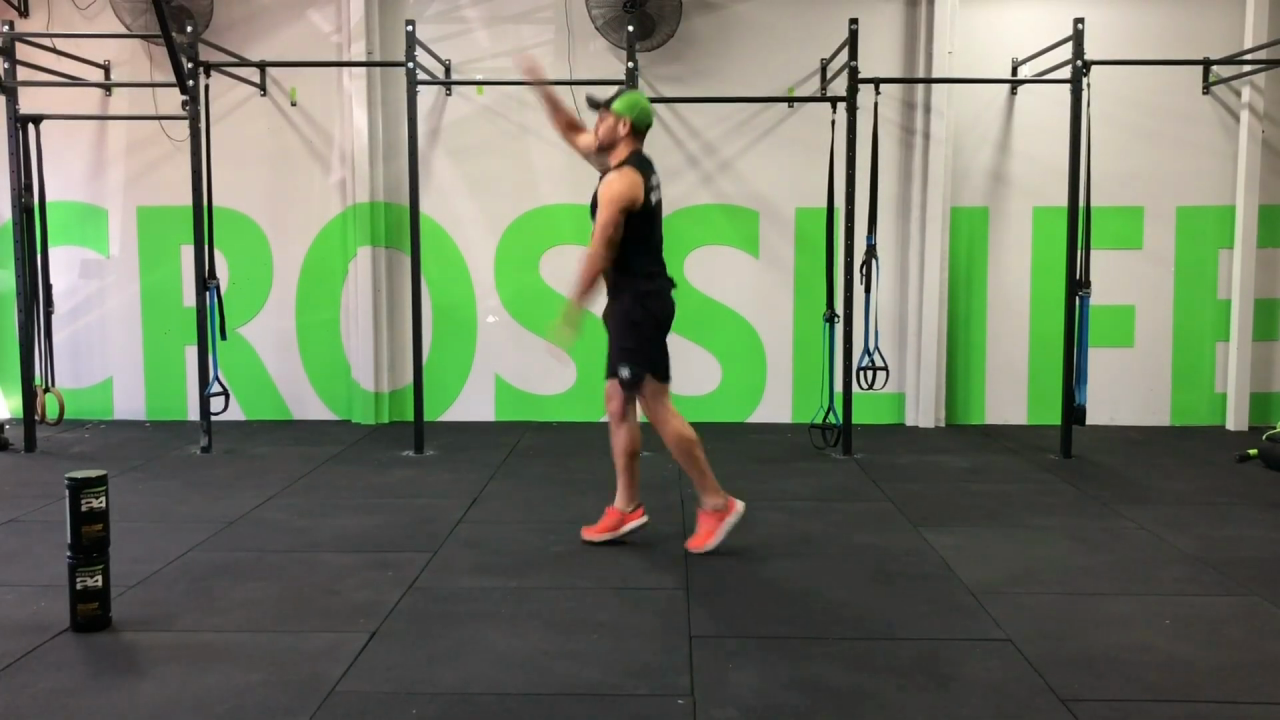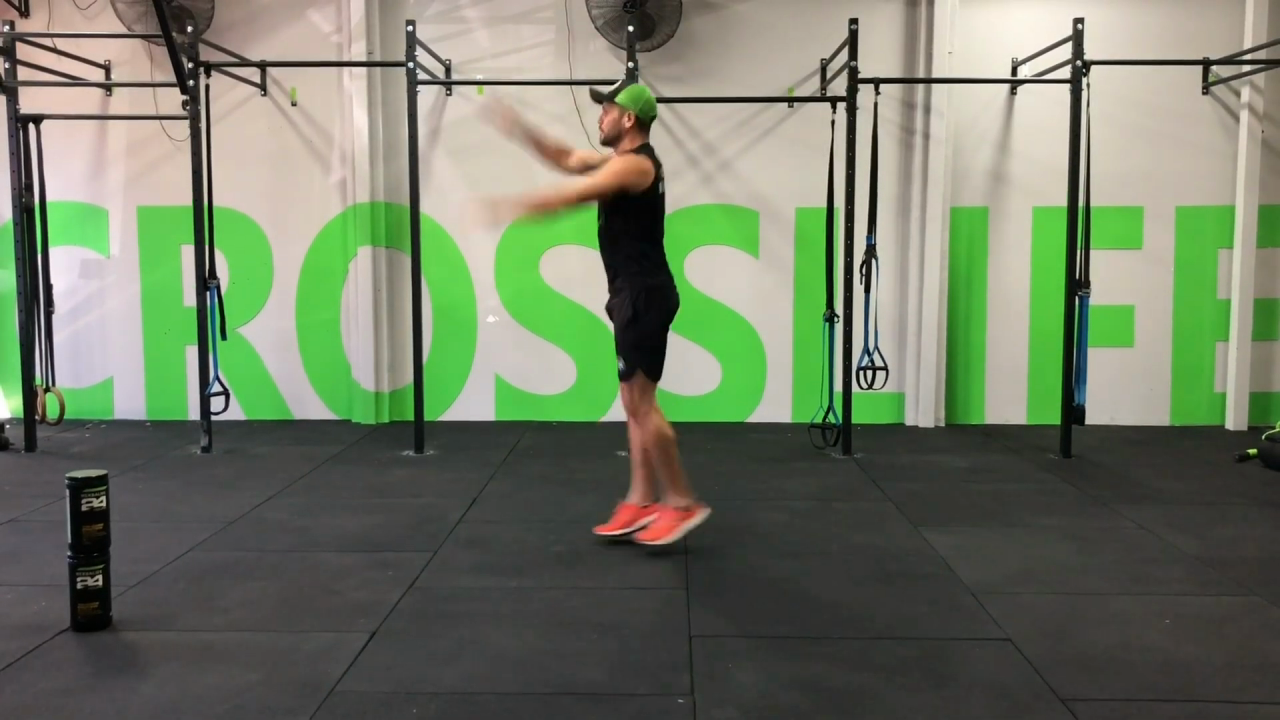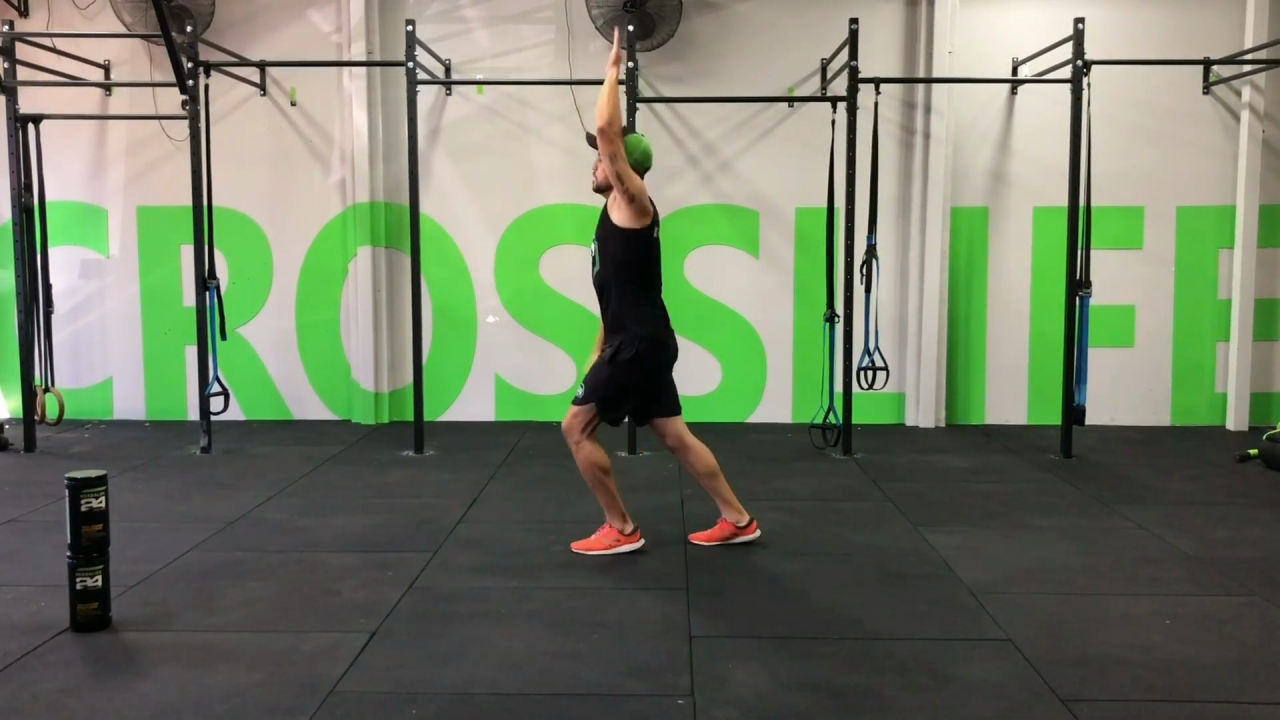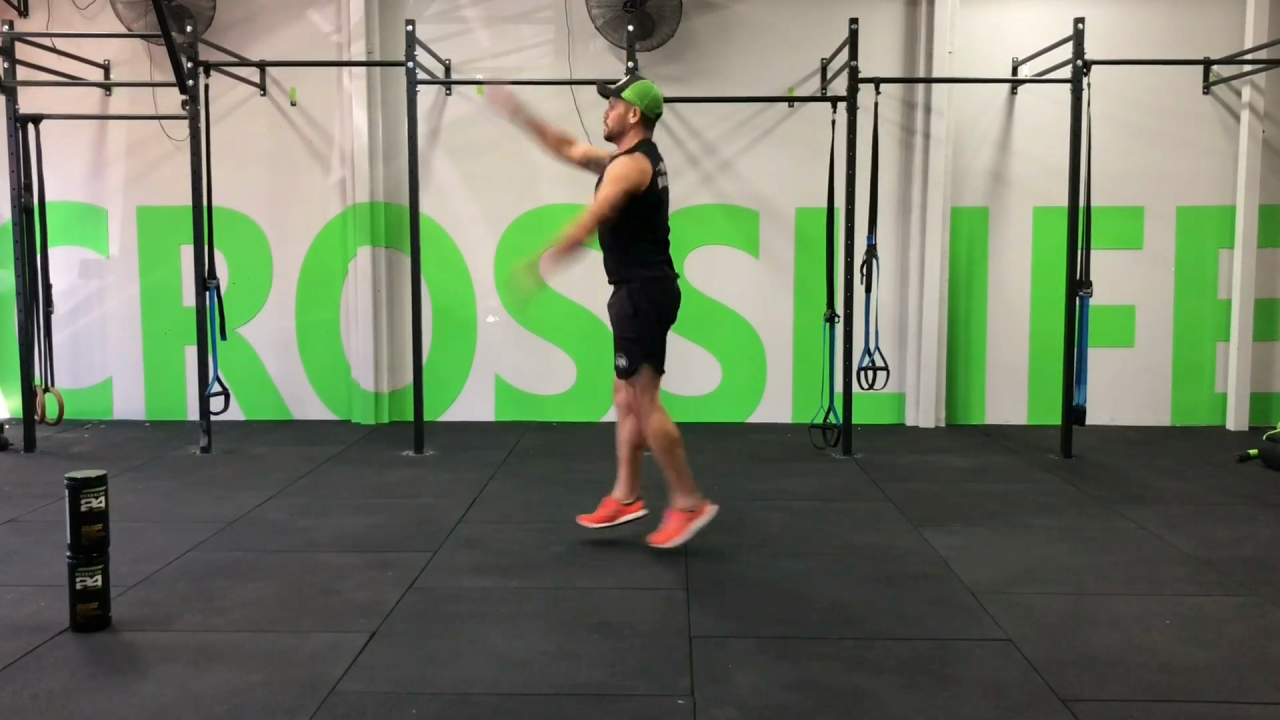
dt=0.3s
person 1, frame 1
left shoulder: (619, 181)
right shoulder: (630, 166)
left elbow: (598, 255)
right elbow: (572, 132)
left wrist: (571, 314)
right wrist: (541, 87)
left hip: (637, 305)
right hip: (636, 304)
left knee: (657, 411)
right knee: (618, 408)
left ankle: (716, 503)
right ankle: (625, 508)
person 1, frame 2
left shoulder: (635, 164)
right shoulder: (621, 163)
left elbow: (570, 196)
right elbow: (563, 162)
left wrist: (512, 206)
right wrist: (517, 126)
left hip: (644, 298)
right hip: (634, 297)
left knee: (639, 401)
right knee: (636, 402)
left ankle: (677, 504)
right ankle: (643, 500)
person 1, frame 3
left shoulder: (633, 204)
right shoulder: (619, 214)
left elbow: (604, 128)
left wrist: (612, 70)
right wrist: (599, 352)
left hip: (636, 343)
right hip: (640, 340)
left knee: (575, 429)
right knee: (675, 437)
left ankle: (621, 528)
right ankle: (736, 520)
person 1, frame 4
left shoulder: (630, 164)
right shoulder: (635, 157)
left elbow: (586, 225)
right elbow: (572, 145)
left wrist: (539, 264)
right wrist: (518, 112)
left hip: (646, 295)
right hip: (638, 292)
left knee: (642, 402)
right knee: (629, 398)
left ankle: (688, 502)
right ankle: (626, 496)
